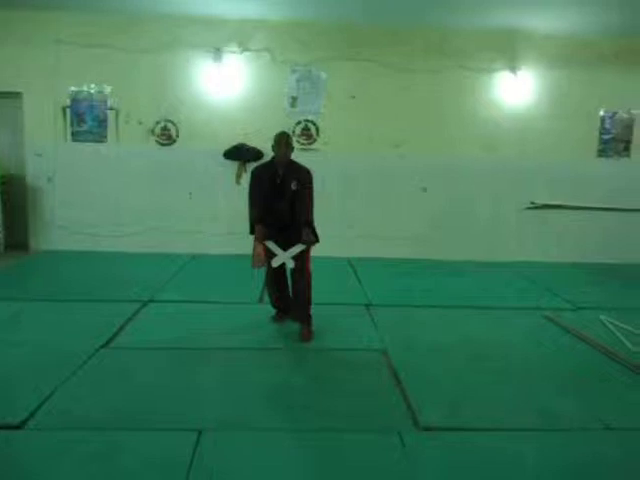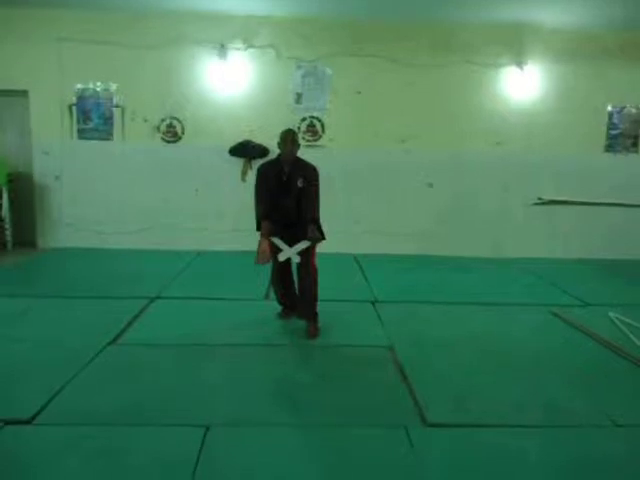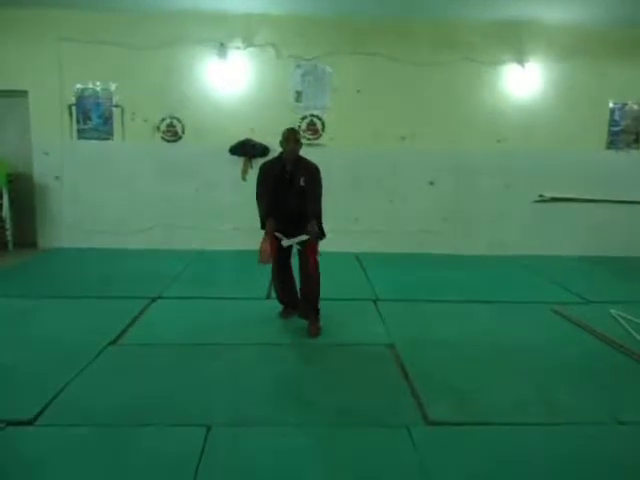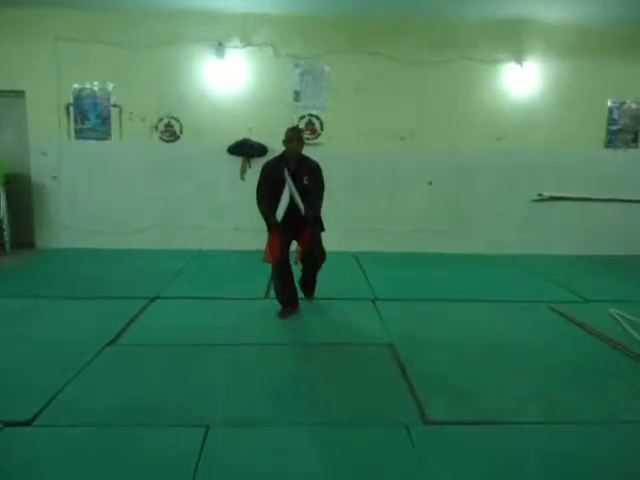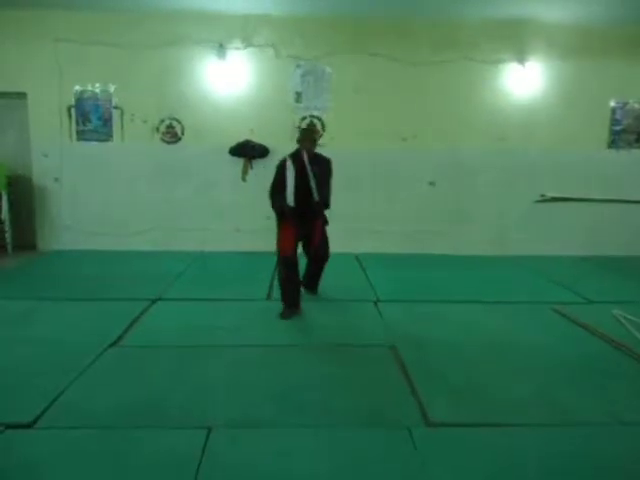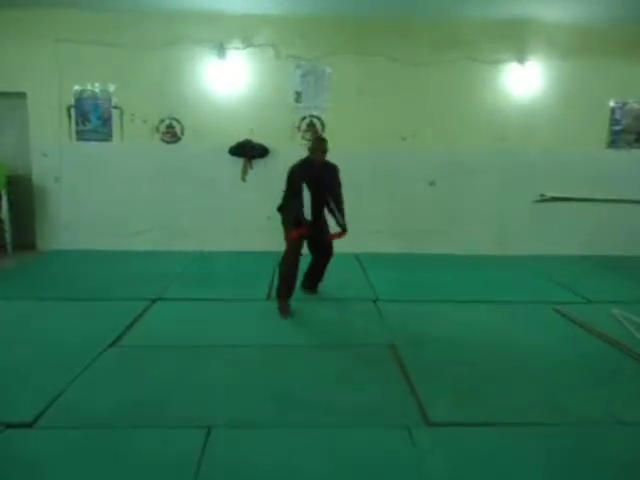
dt=0.3s
person 1, frame 1
left shoulder: (302, 173)
right shoulder: (260, 173)
left elbow: (305, 204)
right elbow: (256, 204)
left wrist: (306, 229)
right wrist: (258, 229)
left hip: (297, 231)
right hip: (271, 231)
left knee: (301, 274)
right knee: (274, 274)
left ankle: (304, 321)
right ankle: (283, 308)
person 1, frame 2
left shoulder: (309, 170)
right shoulder: (266, 170)
left elbow: (312, 201)
right elbow: (262, 201)
left wrist: (312, 226)
right wrist: (264, 226)
left hip: (303, 228)
right hip: (277, 228)
left knee: (307, 271)
right knee: (279, 271)
left ankle: (310, 318)
right ankle: (289, 306)
person 1, frame 3
left shoulder: (310, 169)
right shoulder: (268, 168)
left elbow: (314, 198)
right elbow: (263, 197)
left wrist: (313, 222)
right wrist: (268, 221)
left hip: (305, 224)
right hip: (279, 225)
left knee: (309, 268)
right knee: (280, 266)
left ankle: (312, 318)
right ankle: (290, 304)
person 1, frame 4
left shoulder: (313, 167)
right shoulder: (271, 167)
left elbow: (317, 194)
right elbow: (262, 196)
left wrist: (311, 212)
right wrist: (271, 216)
left hip: (306, 219)
right hip: (280, 221)
left knee: (315, 256)
right knee: (279, 263)
left ankle: (307, 285)
right ankle: (289, 303)
person 1, frame 5
left shoulder: (324, 163)
right shoulder: (287, 163)
left elbow: (324, 188)
right elbow: (276, 191)
left wrist: (321, 204)
right wrist: (283, 207)
left hip: (313, 216)
right hip: (289, 216)
left knee: (320, 254)
right knee: (287, 258)
left ankle: (309, 283)
right ankle: (291, 305)
person 1, frame 6
left shoulder: (331, 170)
right shoulder: (297, 170)
left elbow: (335, 197)
right elbow: (291, 198)
left wrist: (340, 220)
right wrist: (301, 217)
left hip: (316, 216)
right hip: (295, 217)
left knee: (325, 250)
right knee: (292, 253)
left ankle: (310, 284)
right ankle: (283, 298)
